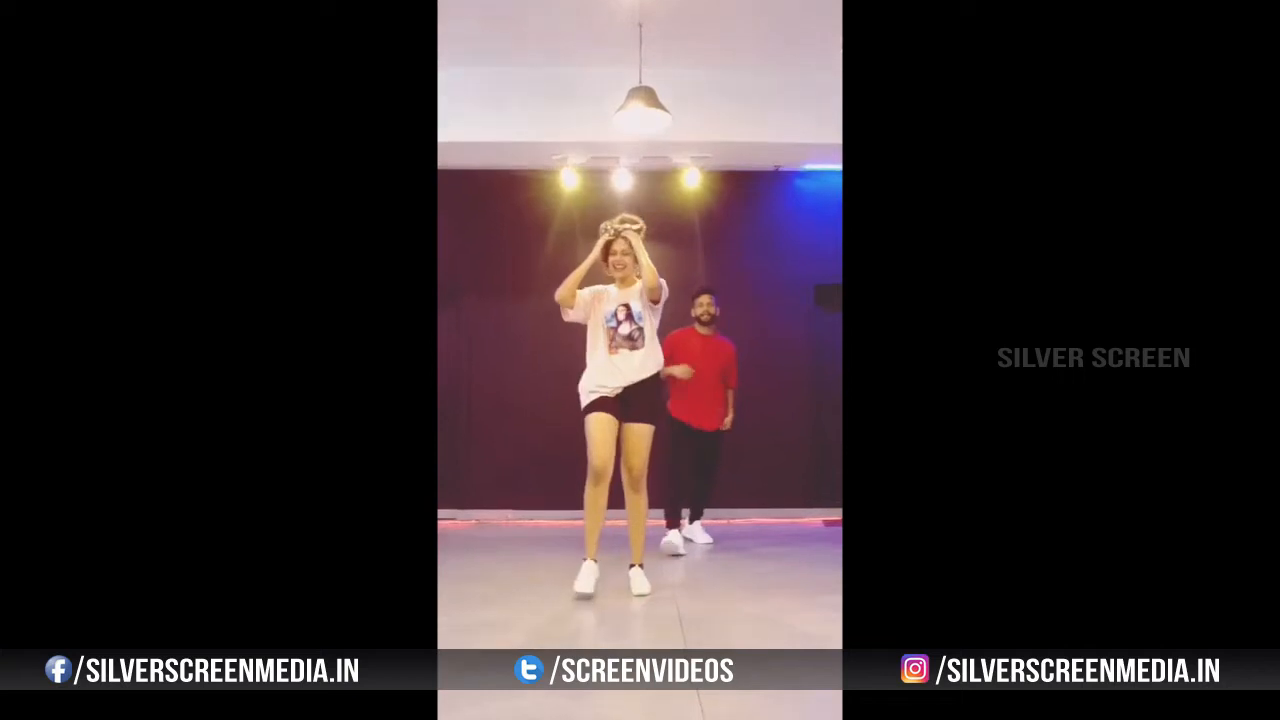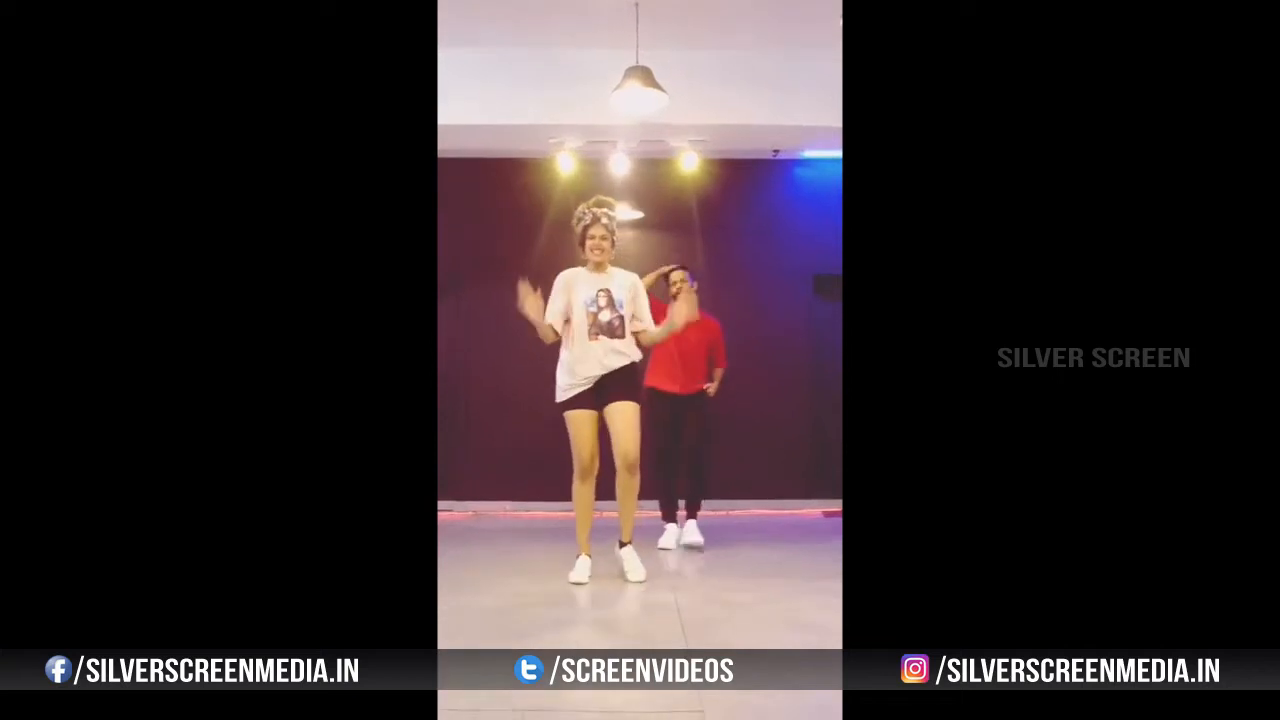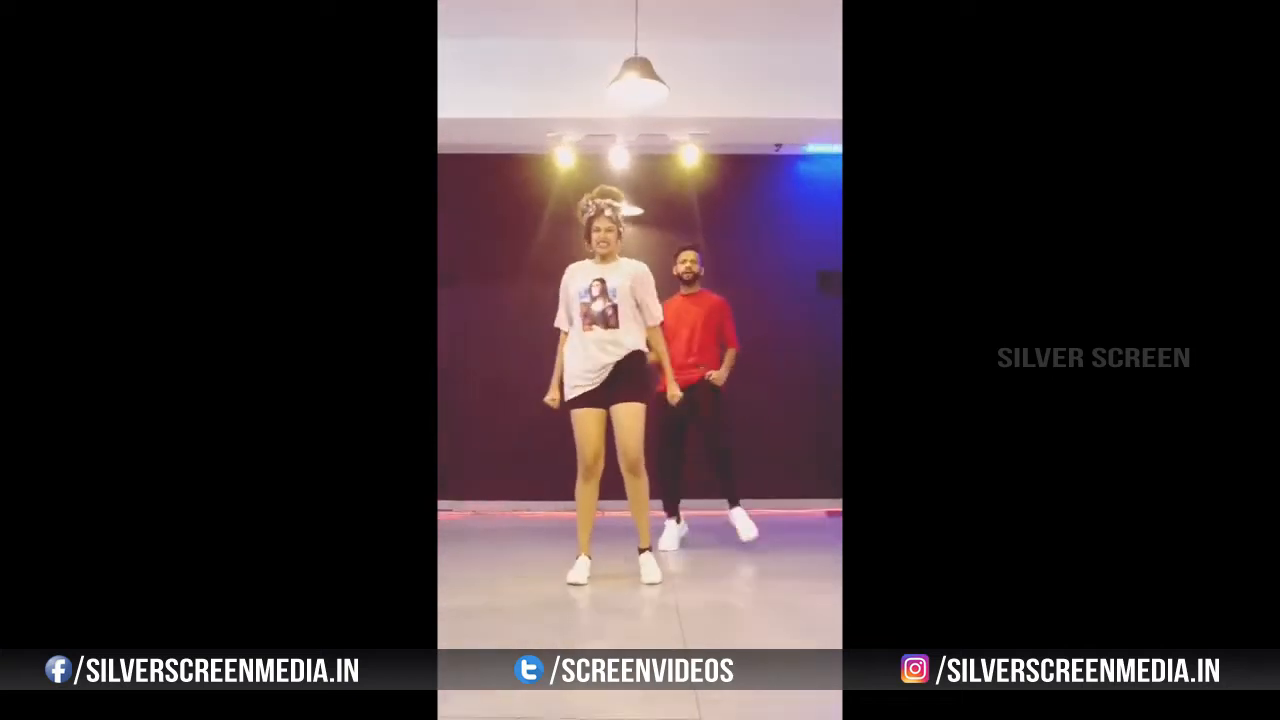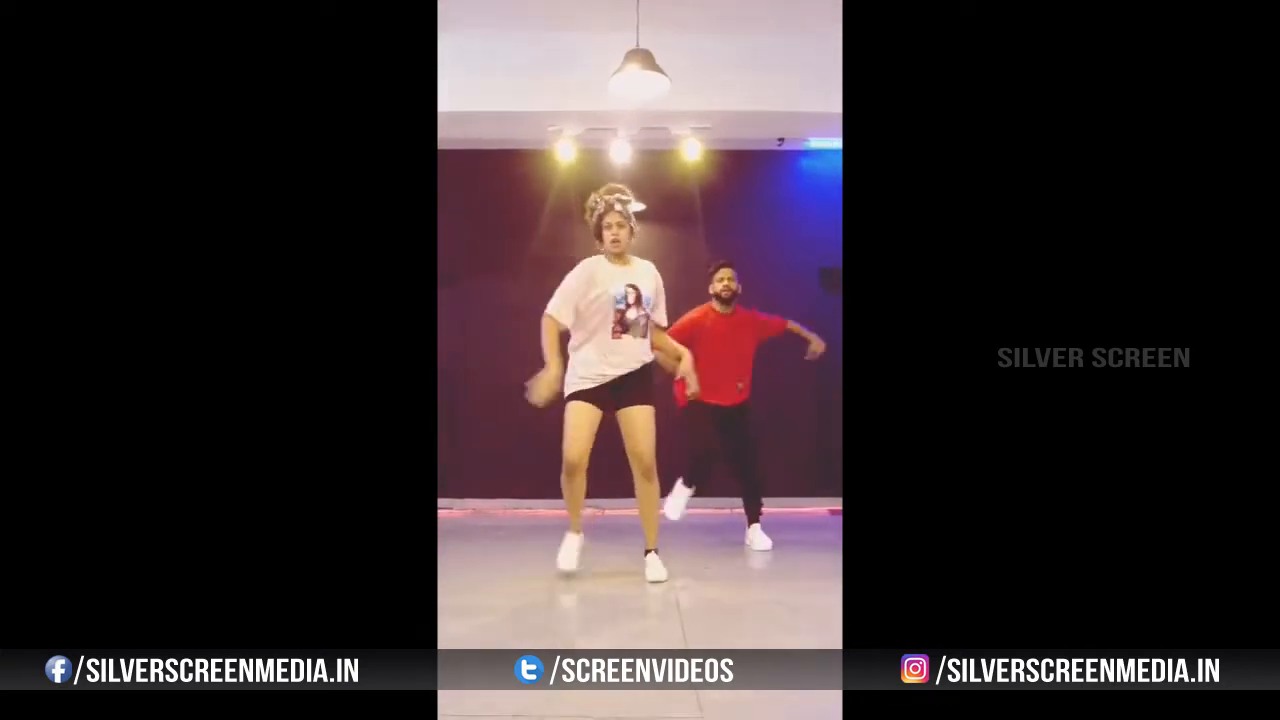
dt=0.5s
person 1, frame 1
left shoulder: (649, 293)
right shoulder: (596, 296)
left elbow: (653, 286)
right elbow: (561, 297)
left wrist: (640, 246)
right wrist: (593, 255)
left hip: (642, 387)
right hip: (601, 388)
left knee: (635, 476)
right knee: (599, 468)
left ankle: (636, 565)
right ankle: (590, 560)
person 1, frame 2
left shoulder: (629, 281)
right shoulder: (568, 280)
left elbow: (643, 337)
right elbow: (552, 335)
left wrist: (672, 324)
right wrist: (536, 318)
left hip: (621, 374)
right hip: (576, 378)
left knee: (629, 458)
right knee: (584, 466)
left ankle: (626, 544)
right ankle: (583, 554)
person 1, frame 3
left shoulder: (636, 270)
right shoulder: (573, 273)
left elbow: (653, 327)
right elbow: (566, 332)
left wrist: (669, 377)
right wrist: (554, 382)
left hip: (627, 368)
right hip: (584, 376)
left knee: (632, 460)
right knee: (589, 466)
left ankle: (646, 551)
right ankle: (583, 556)
person 1, frame 4
left shoulder: (648, 271)
right shoulder: (588, 270)
right elbow: (552, 318)
left wrist: (683, 354)
right wrist: (553, 367)
left hip: (633, 374)
right hip: (590, 377)
left knee: (645, 463)
right knee: (573, 460)
left ankle: (651, 552)
right ankle: (575, 531)
person 2, frame 1
left shoulder: (727, 347)
right shoulder: (677, 339)
left elbow: (730, 383)
left wrist: (730, 411)
right wrist: (671, 371)
left hip: (713, 420)
right hip: (682, 419)
left knee: (706, 473)
right knee: (679, 472)
left ankle: (694, 523)
right ankle: (673, 530)
person 2, frame 2
left shoulder: (710, 325)
right shoulder: (659, 313)
left elbow: (719, 361)
left wrist: (715, 383)
right wrist: (659, 272)
left hip: (694, 397)
right hip: (661, 396)
left knee: (695, 454)
right knee: (665, 458)
left ankle: (691, 521)
right ankle: (670, 524)
person 2, frame 3
left shoulder: (716, 303)
right shoulder: (665, 309)
left elbow: (731, 342)
left wrist: (724, 370)
right wrist: (650, 358)
left hip: (703, 385)
right hip: (671, 388)
left knee: (716, 442)
right knee: (668, 455)
left ankle: (735, 510)
right ankle: (673, 522)
person 2, frame 4
left shoulder: (754, 318)
right shoulder: (697, 318)
left elbow: (785, 325)
left wrist: (813, 337)
left hip: (735, 403)
right hip: (700, 401)
left knee: (746, 465)
right knee: (704, 456)
left ankle: (754, 527)
right ankle: (685, 487)
